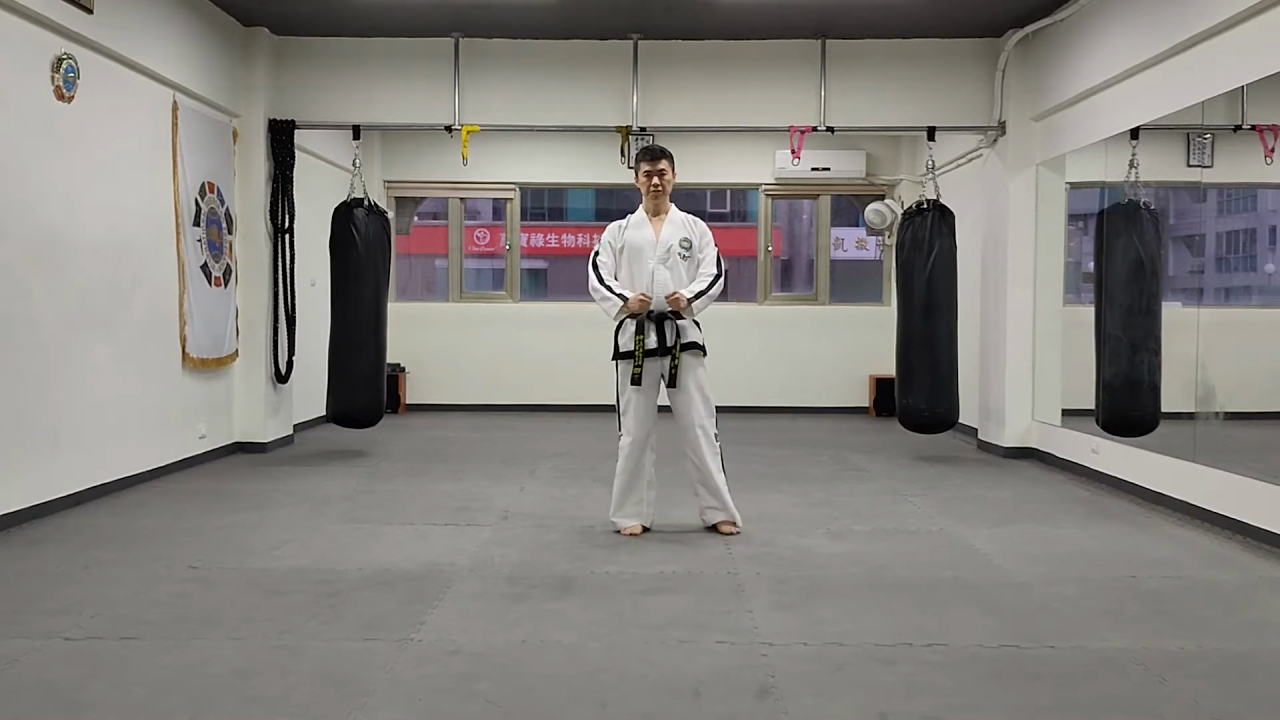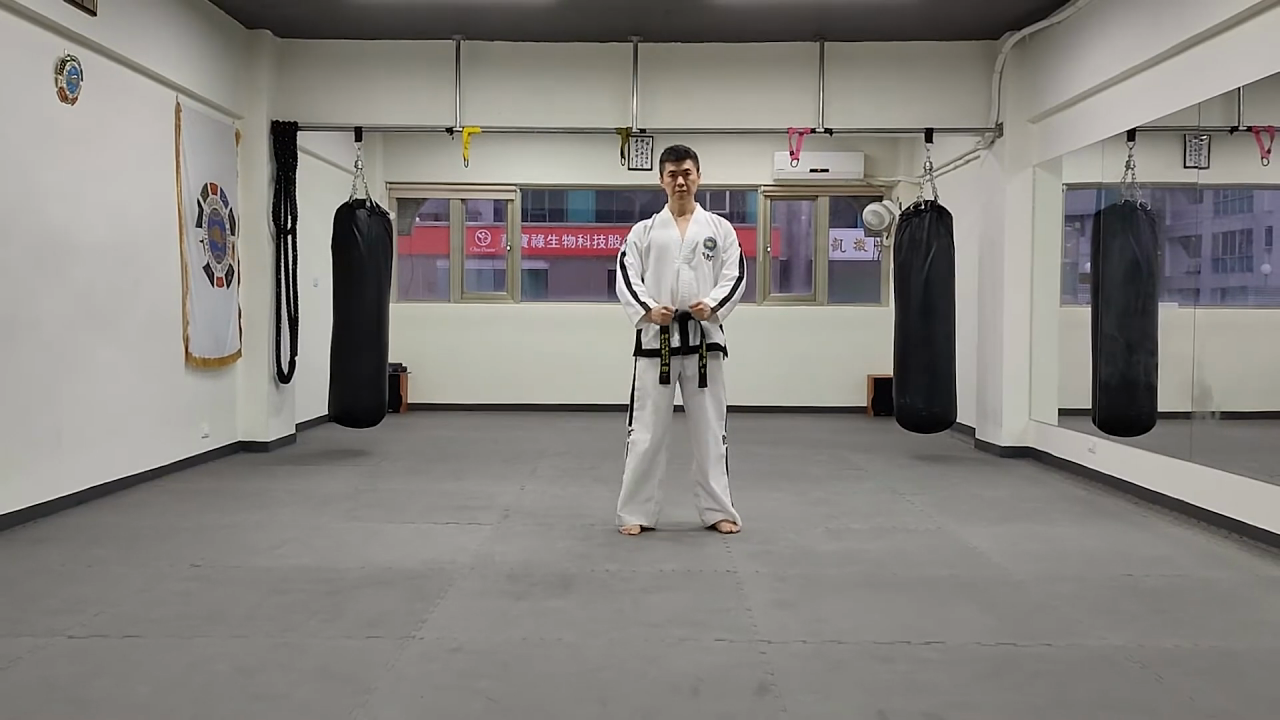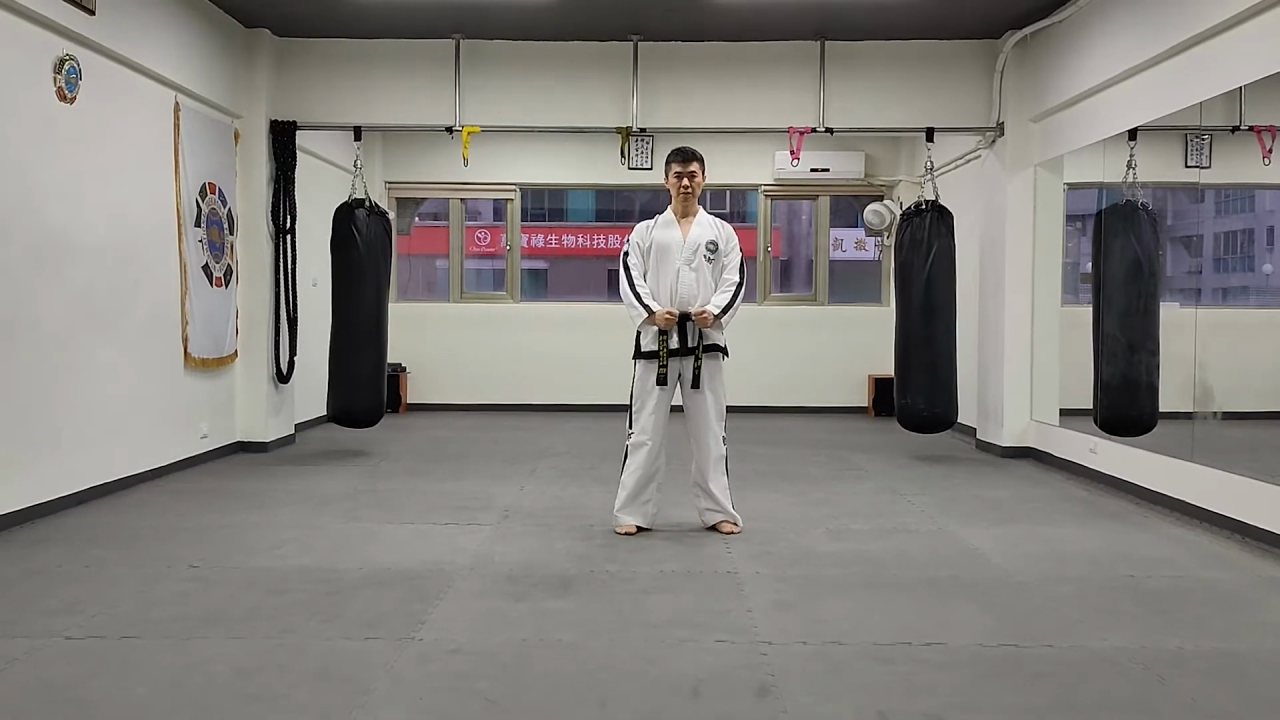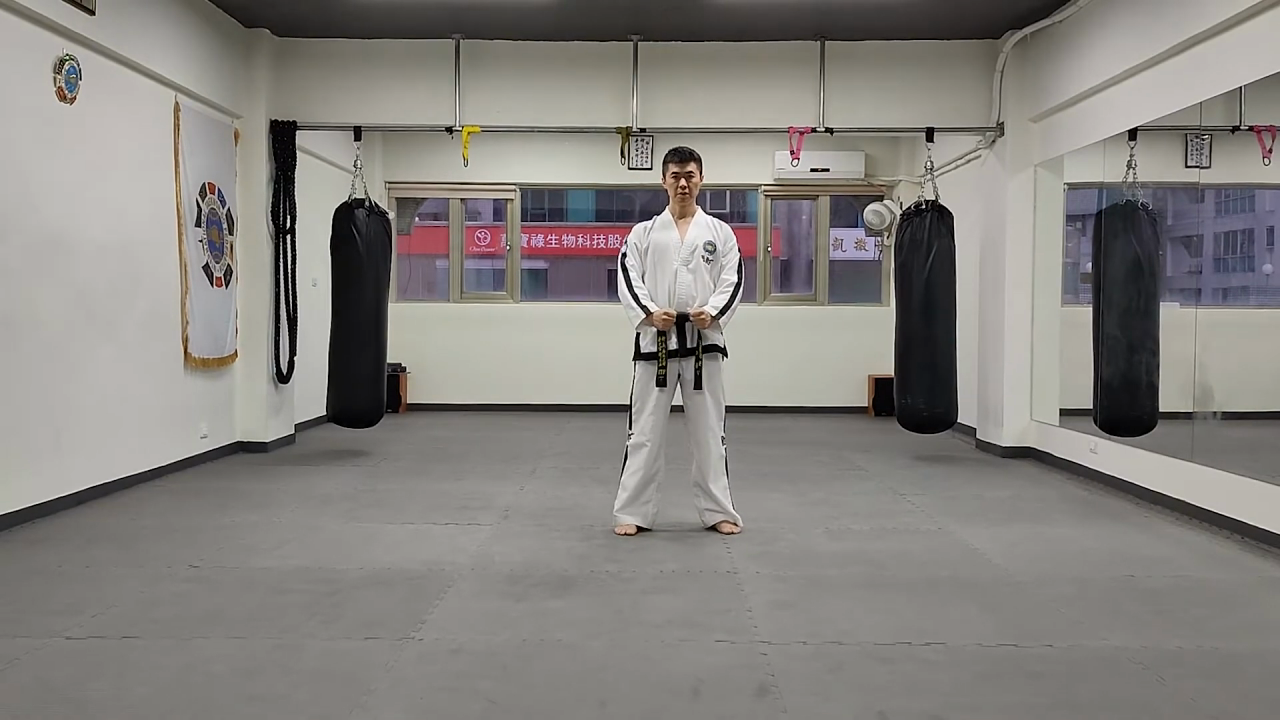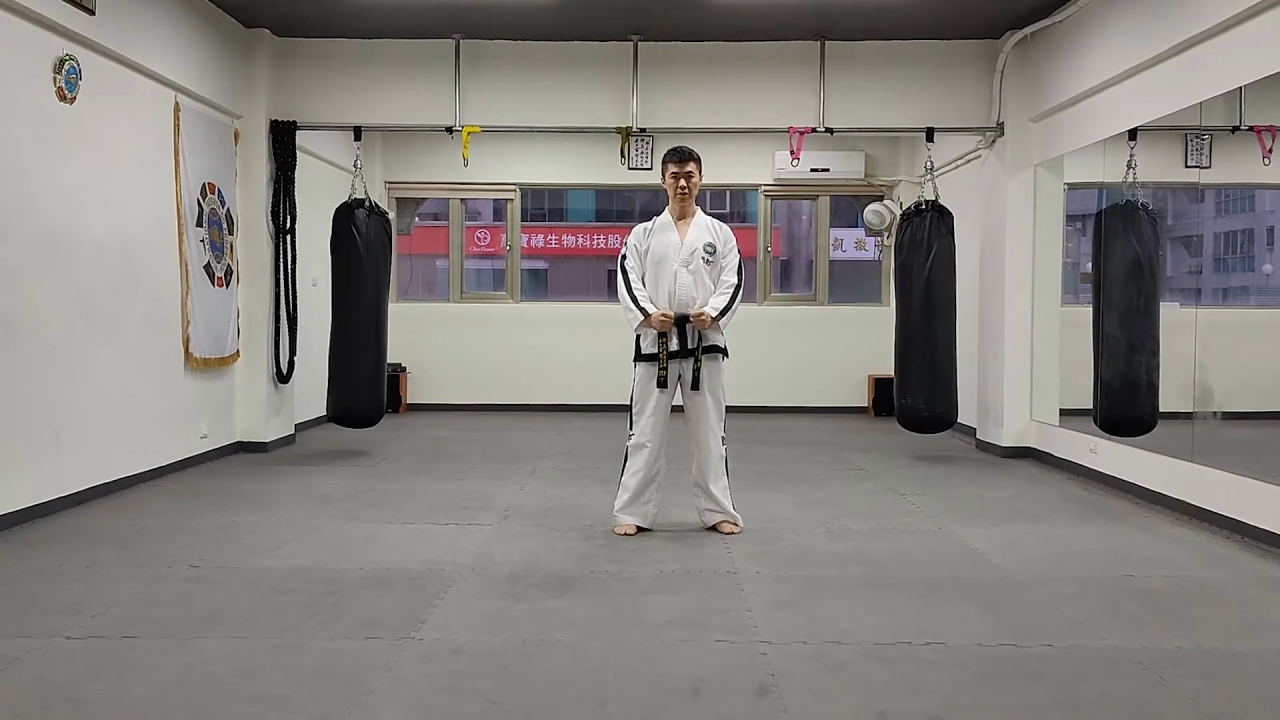
dt=0.4s
person 1, frame 1
left shoulder: (694, 228)
right shoulder: (618, 232)
left elbow: (714, 275)
right elbow: (598, 278)
left wrist: (688, 298)
right wrist: (625, 300)
left hip: (682, 335)
right hip: (636, 338)
left knee: (700, 427)
right knee: (634, 432)
left ankle: (718, 511)
right ankle: (632, 513)
person 1, frame 2
left shoulder: (719, 228)
right shoulder: (643, 231)
left elbow: (734, 276)
right elbow: (626, 279)
left wrist: (712, 305)
right wrist: (648, 309)
left hip: (704, 336)
right hip: (656, 337)
left knee: (709, 430)
right knee: (646, 430)
left ankle: (717, 510)
right ankle: (636, 512)
person 1, frame 3
left shoulder: (721, 231)
right shoulder: (646, 231)
left elbow: (735, 281)
right elbow: (630, 280)
left wrist: (715, 312)
right wrist: (652, 313)
left hip: (704, 339)
right hip: (656, 339)
left knee: (709, 430)
right knee: (645, 430)
left ankle: (717, 511)
right ankle: (633, 512)
person 1, frame 4
left shoulder: (719, 232)
right shoulder: (643, 233)
left elbow: (732, 282)
right elbow: (629, 281)
left wrist: (713, 313)
right wrist: (650, 313)
left hip: (703, 339)
right hip: (655, 340)
left knee: (709, 430)
right knee: (645, 431)
left ankle: (718, 511)
right ankle: (633, 512)
person 1, frame 5
left shoulder: (719, 233)
right shoulder: (643, 234)
left elbow: (733, 282)
right elbow: (628, 282)
left wrist: (713, 313)
right wrist: (648, 315)
left hip: (704, 341)
right hip: (656, 340)
left knee: (709, 431)
right knee: (646, 432)
left ankle: (718, 511)
right ankle: (633, 512)
